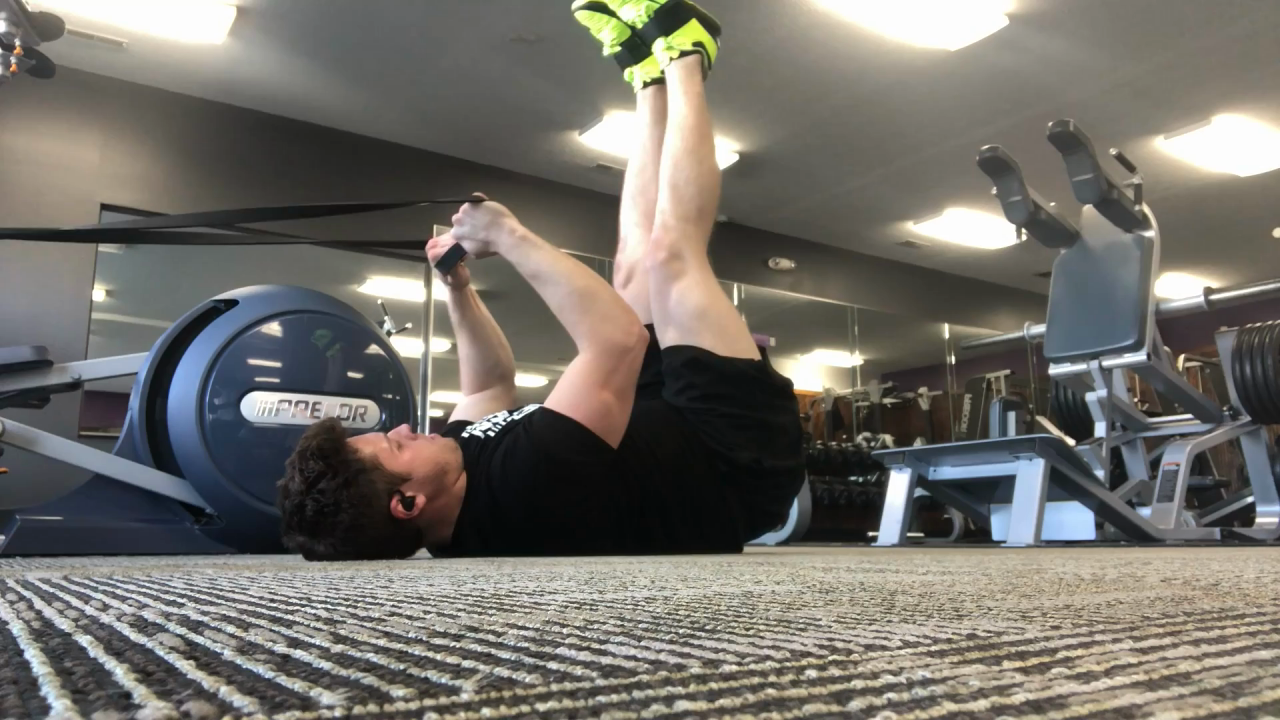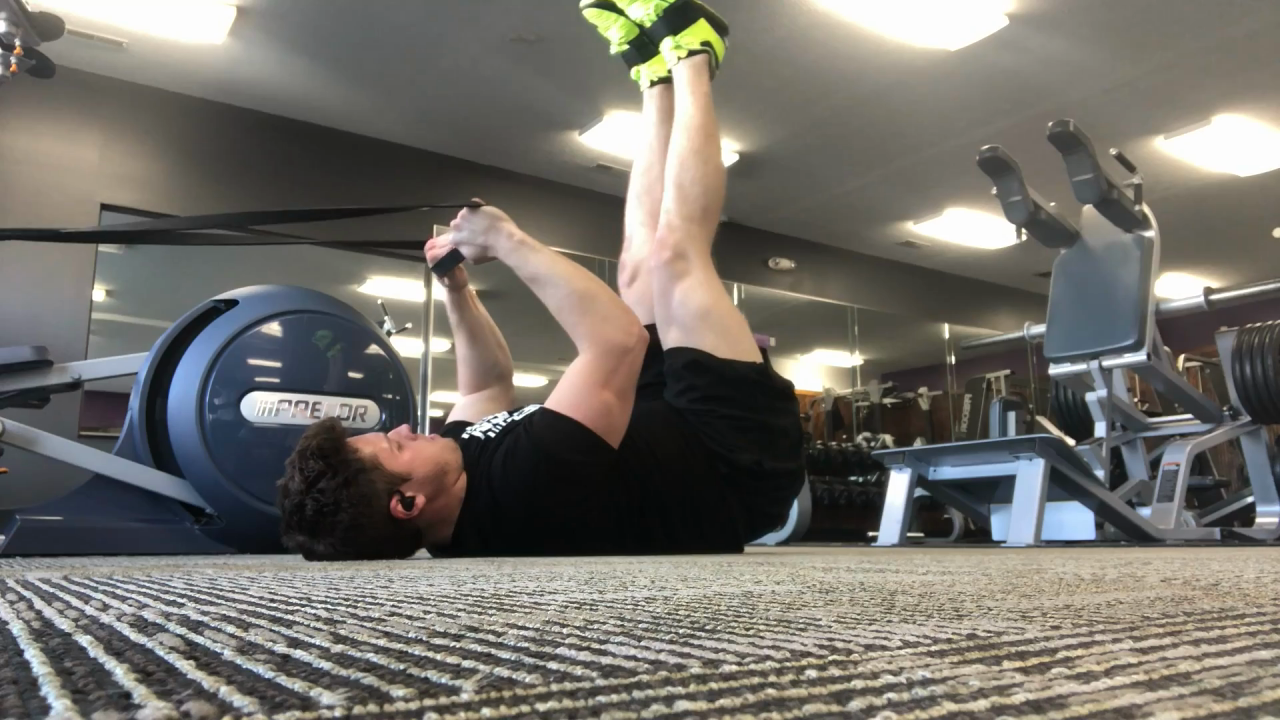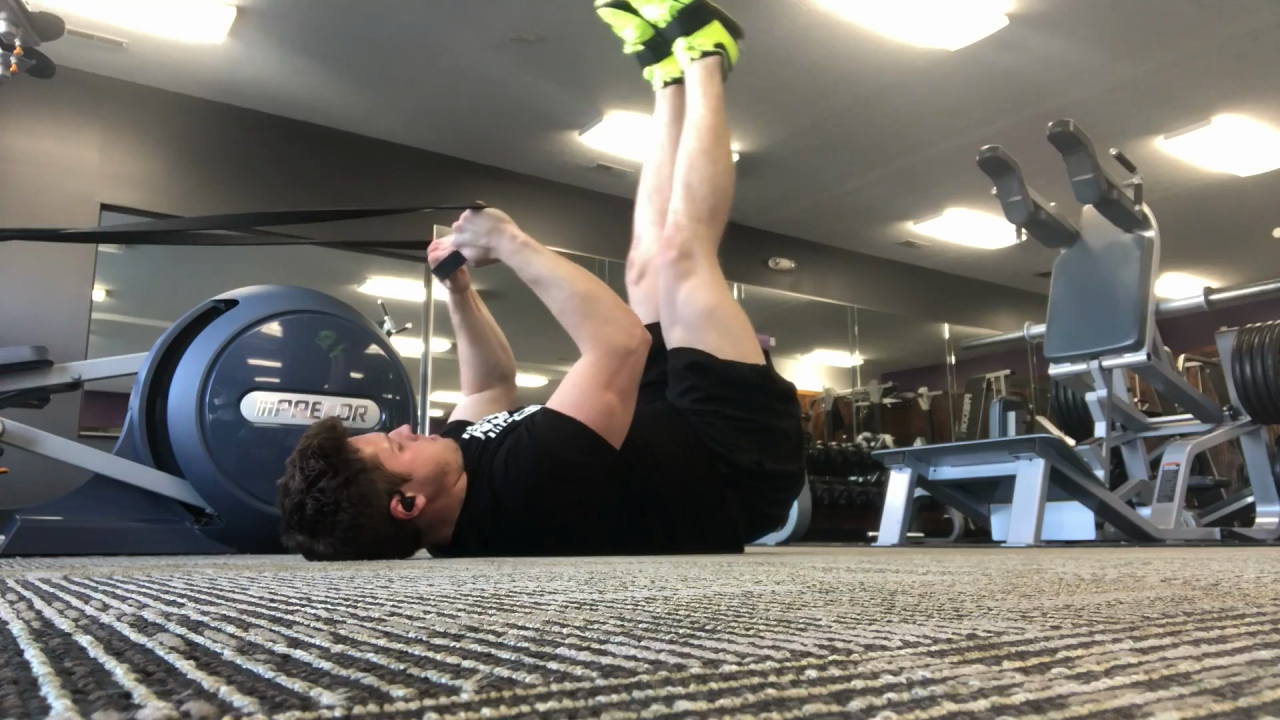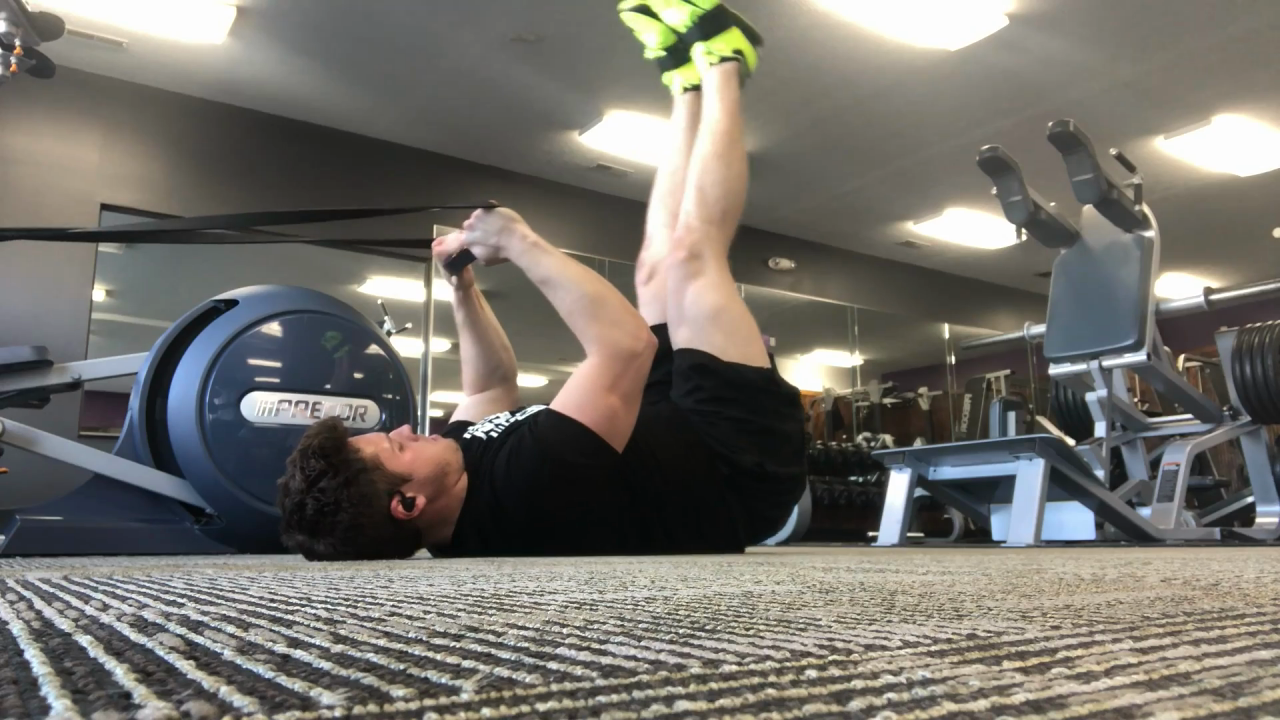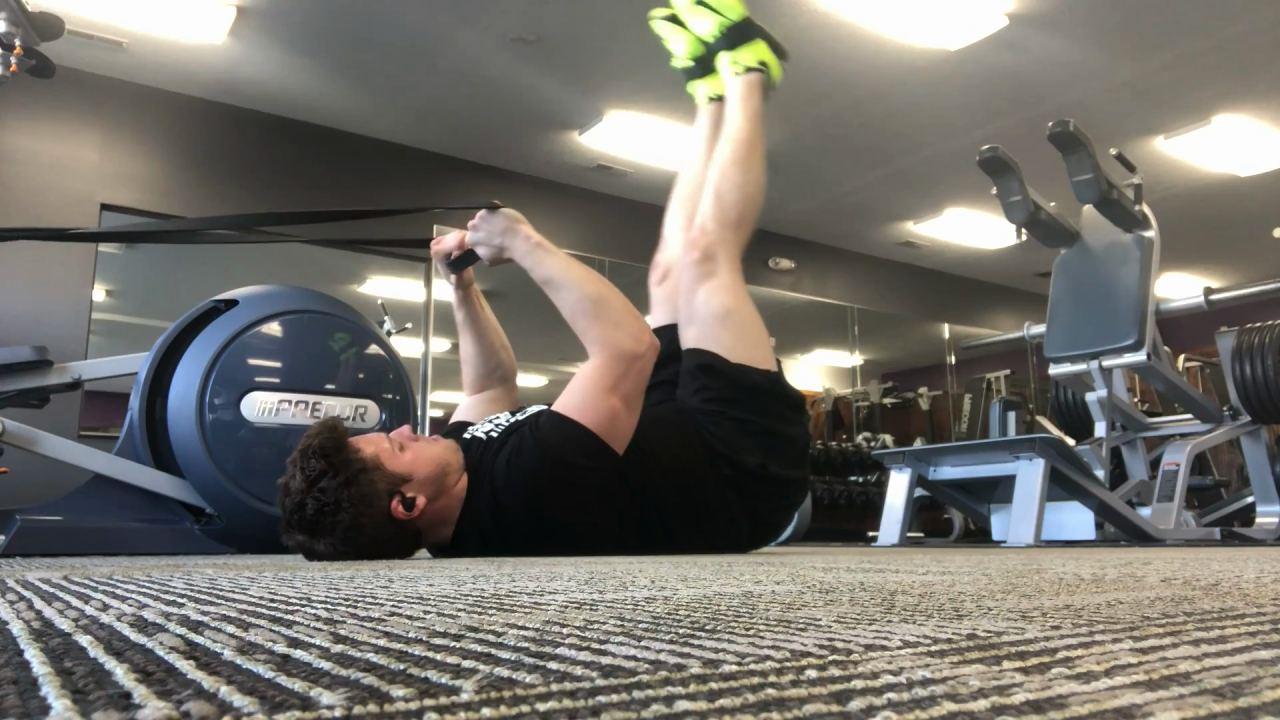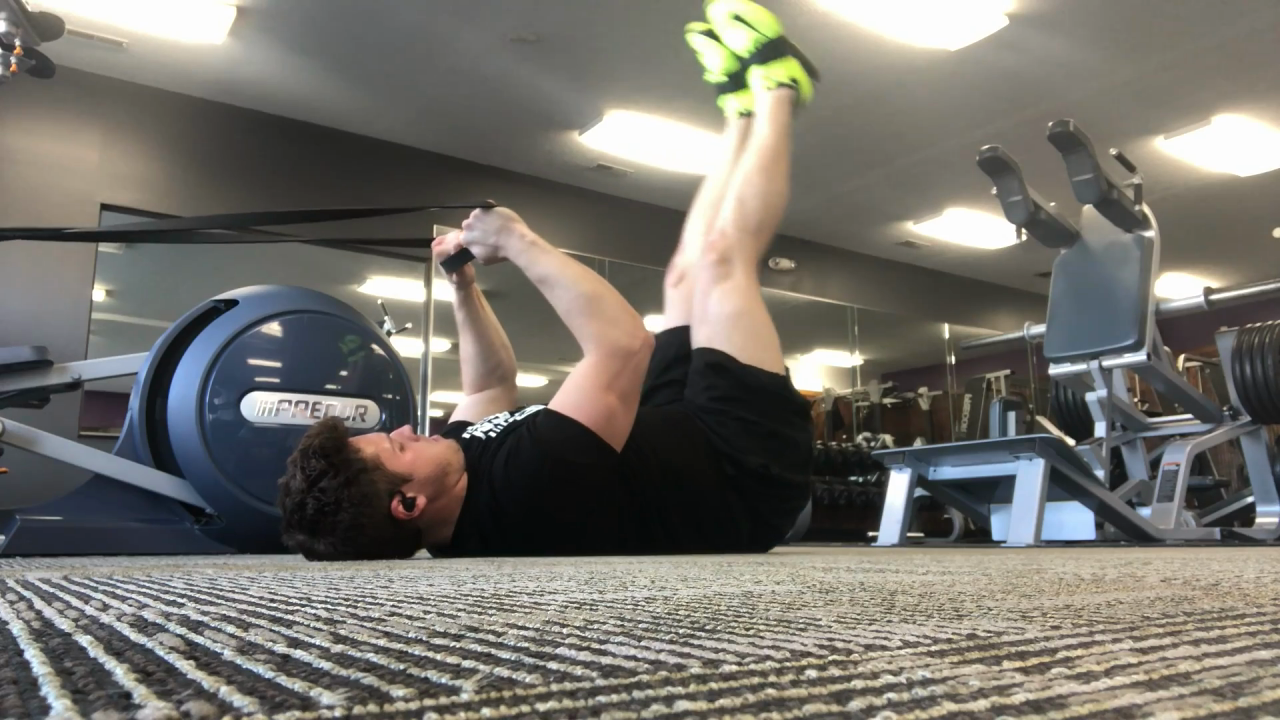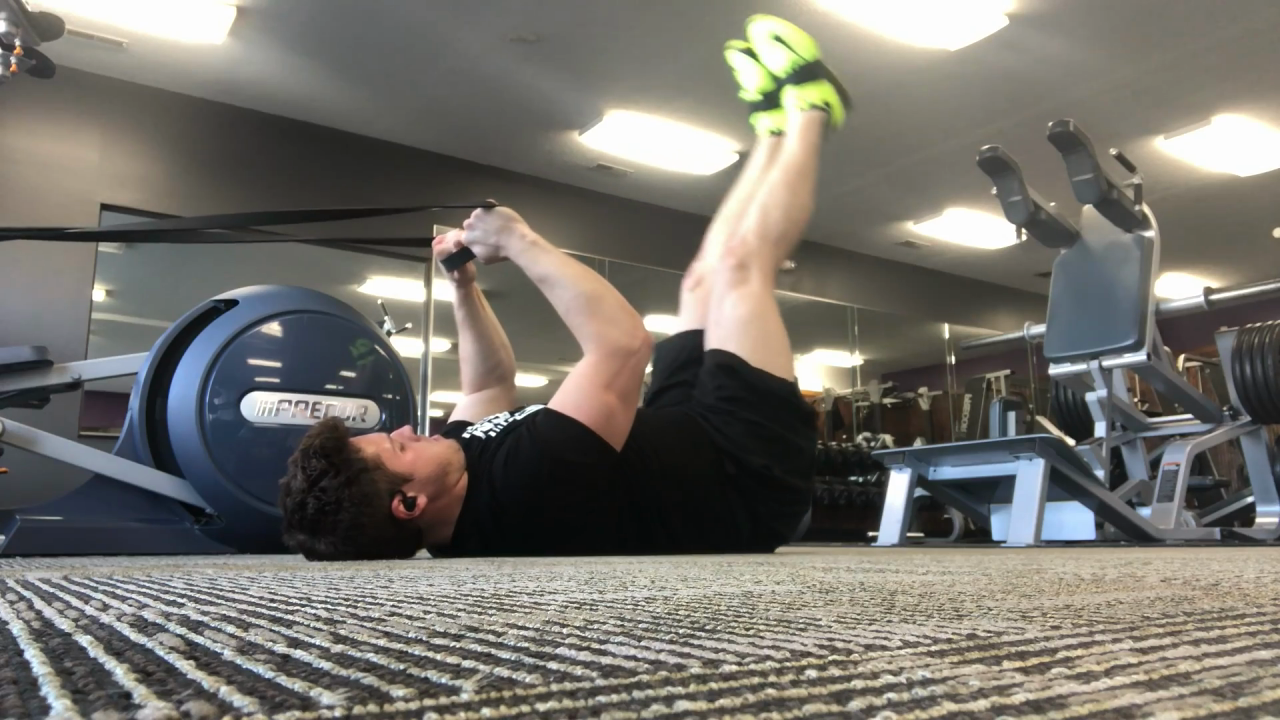
dt=0.1s
person 1, frame 1
left shoulder: (458, 524)
right shoulder: (527, 481)
left elbow: (492, 385)
right elbow: (619, 339)
left wrist: (456, 283)
right wrist: (510, 238)
left hip: (667, 433)
right hip: (739, 458)
right knee: (668, 255)
left ankle: (651, 70)
right ankle: (681, 57)
person 1, frame 2
left shoulder: (458, 525)
right shoulder: (527, 483)
left elbow: (489, 386)
right elbow: (619, 340)
left wrist: (455, 284)
right wrist: (509, 243)
left hip: (668, 435)
right hip: (739, 459)
right knee: (672, 255)
left ankle: (659, 71)
right ankle: (687, 58)
person 1, frame 3
left shoulder: (461, 495)
right shoulder: (528, 483)
left elbow: (492, 385)
right elbow: (622, 342)
left wrist: (458, 287)
right wrist: (511, 244)
left hip: (669, 437)
right hip: (740, 465)
right knee: (679, 252)
left ankle: (671, 72)
right ankle: (702, 56)
person 1, frame 4
left shoulder: (466, 495)
right shoulder: (528, 485)
left elbow: (493, 386)
right elbow: (628, 345)
left wrist: (463, 285)
right wrist: (521, 244)
left hip: (671, 439)
right hip: (742, 465)
right knee: (689, 254)
left ankle: (689, 78)
right ankle: (718, 63)
person 1, frame 5
left shoulder: (463, 490)
right shoulder: (528, 481)
left elbow: (494, 383)
right elbow: (631, 347)
left wrist: (462, 285)
right wrist: (524, 244)
left hip: (673, 438)
right hip: (742, 468)
left knee: (672, 272)
right knee: (703, 256)
left ankle: (715, 89)
right ankle: (741, 73)
person 1, frame 6
left shoulder: (466, 492)
right shoulder: (527, 483)
left elbow: (493, 384)
right elbow: (626, 345)
left wrist: (464, 285)
right wrist: (519, 244)
left hip: (678, 441)
right hip: (745, 469)
left knee: (689, 276)
right knee: (720, 259)
left ankle: (745, 102)
right ankle: (773, 87)
person 1, frame 7
right shoulder: (528, 479)
left elbow: (492, 383)
right elbow: (623, 343)
left wrist: (463, 282)
right wrist: (519, 242)
left hip: (681, 444)
right hip: (745, 473)
left knee: (707, 282)
right knee: (738, 264)
left ankle: (777, 127)
right ankle: (806, 111)
